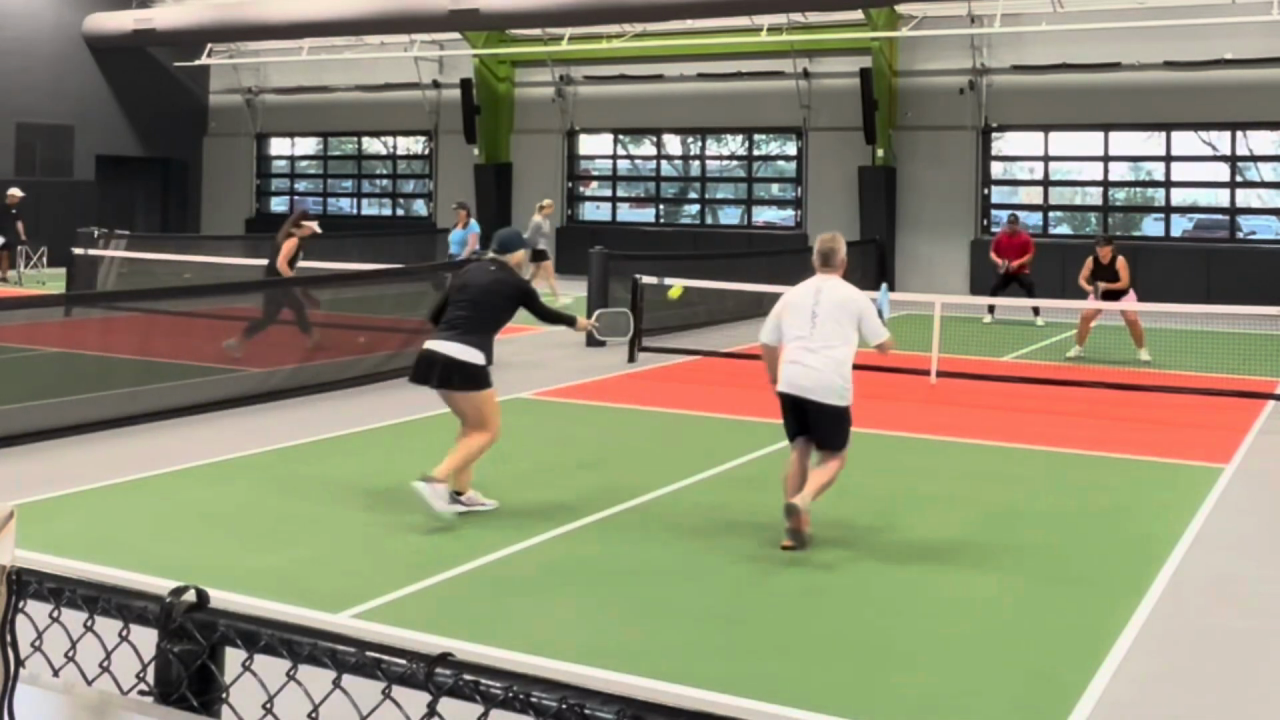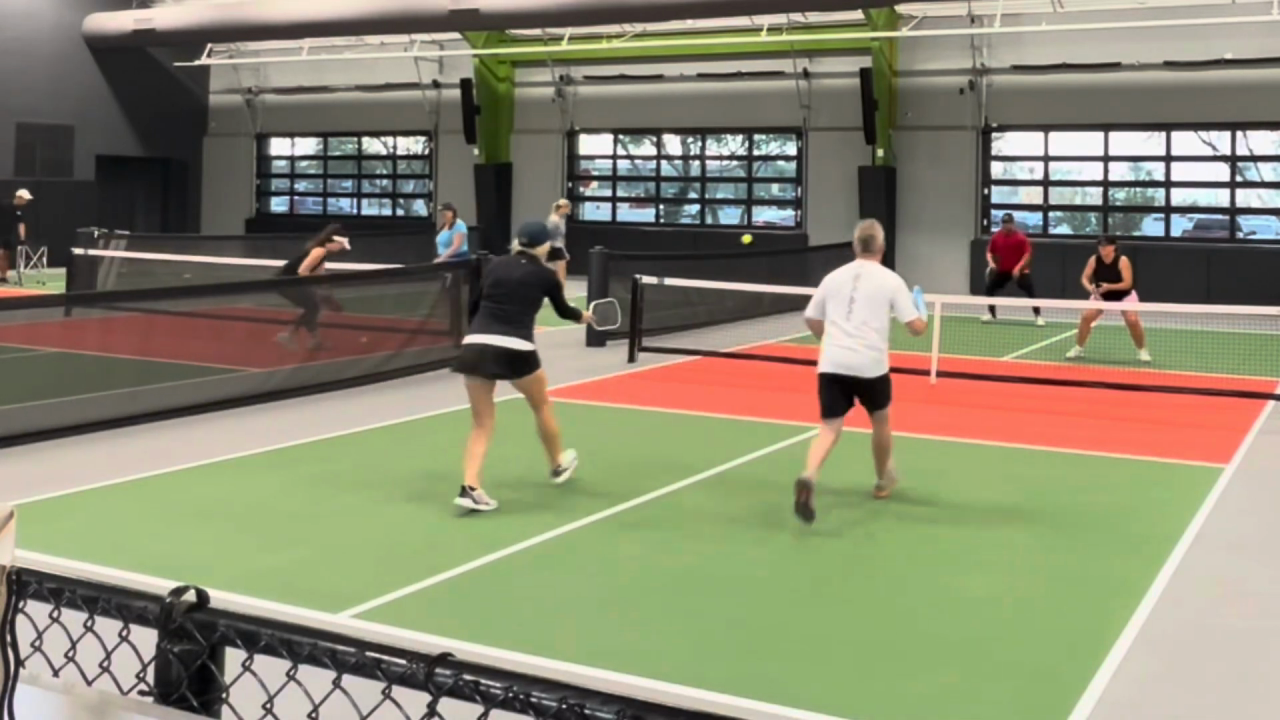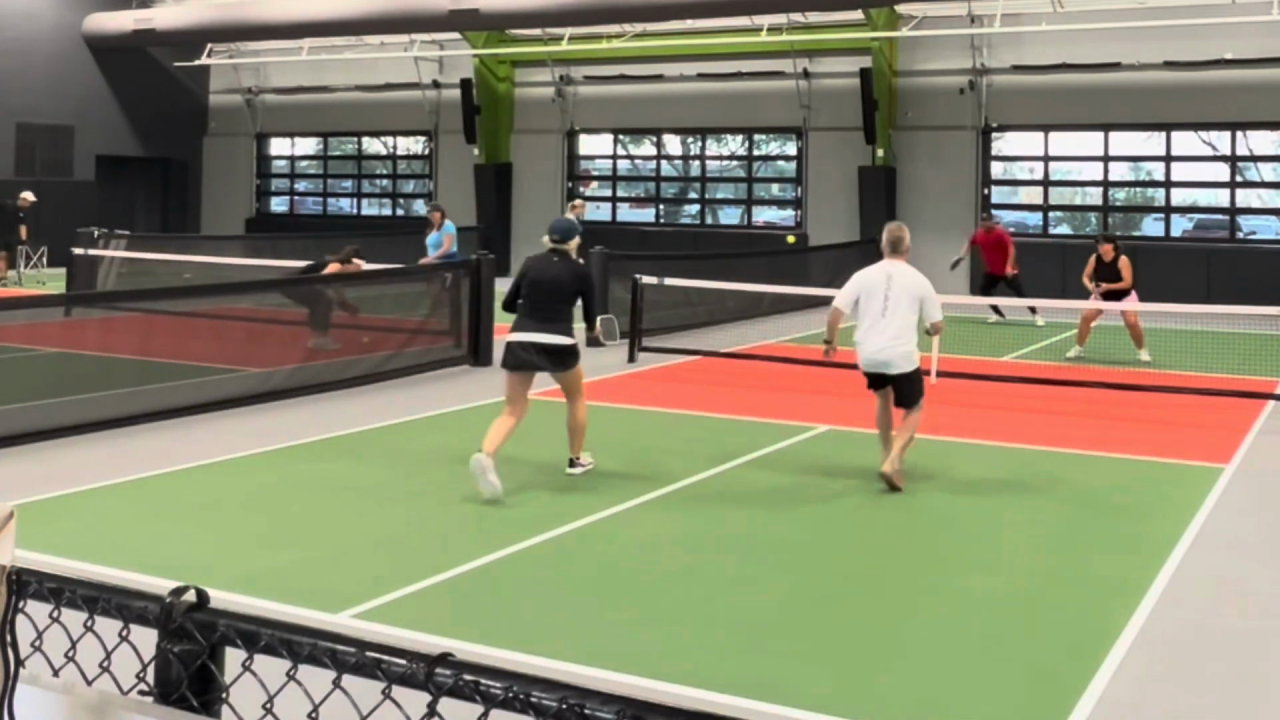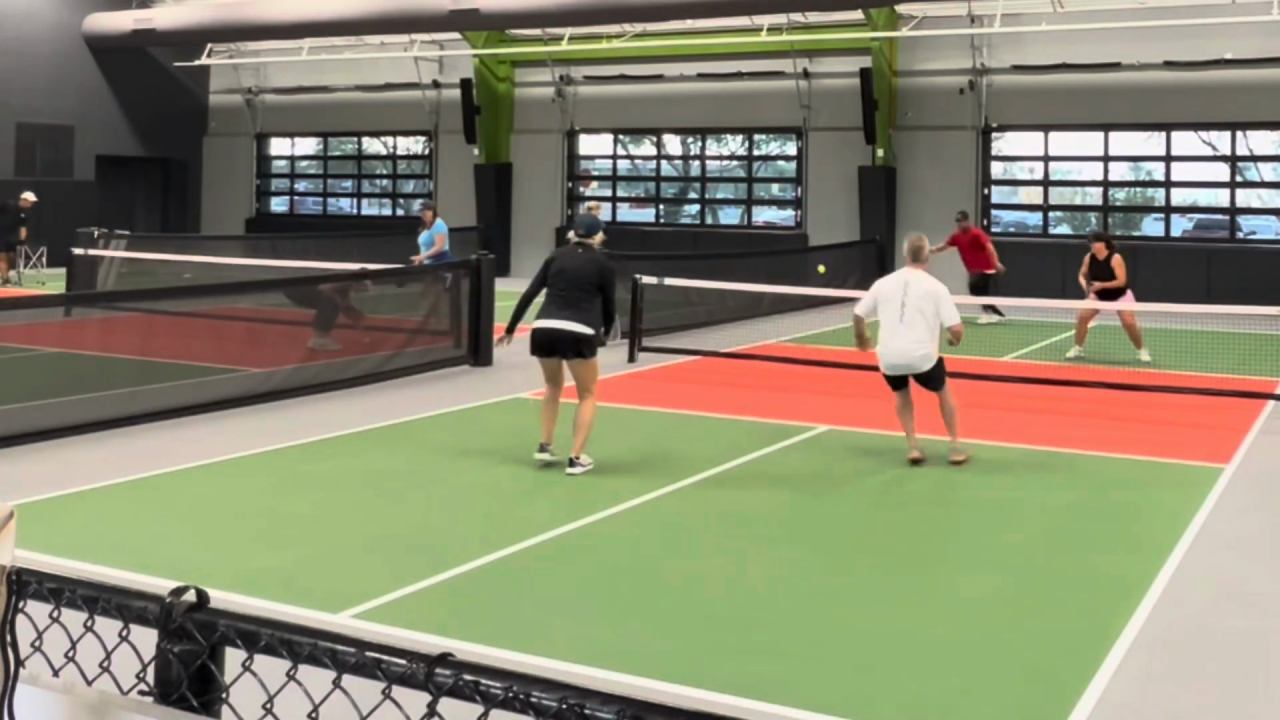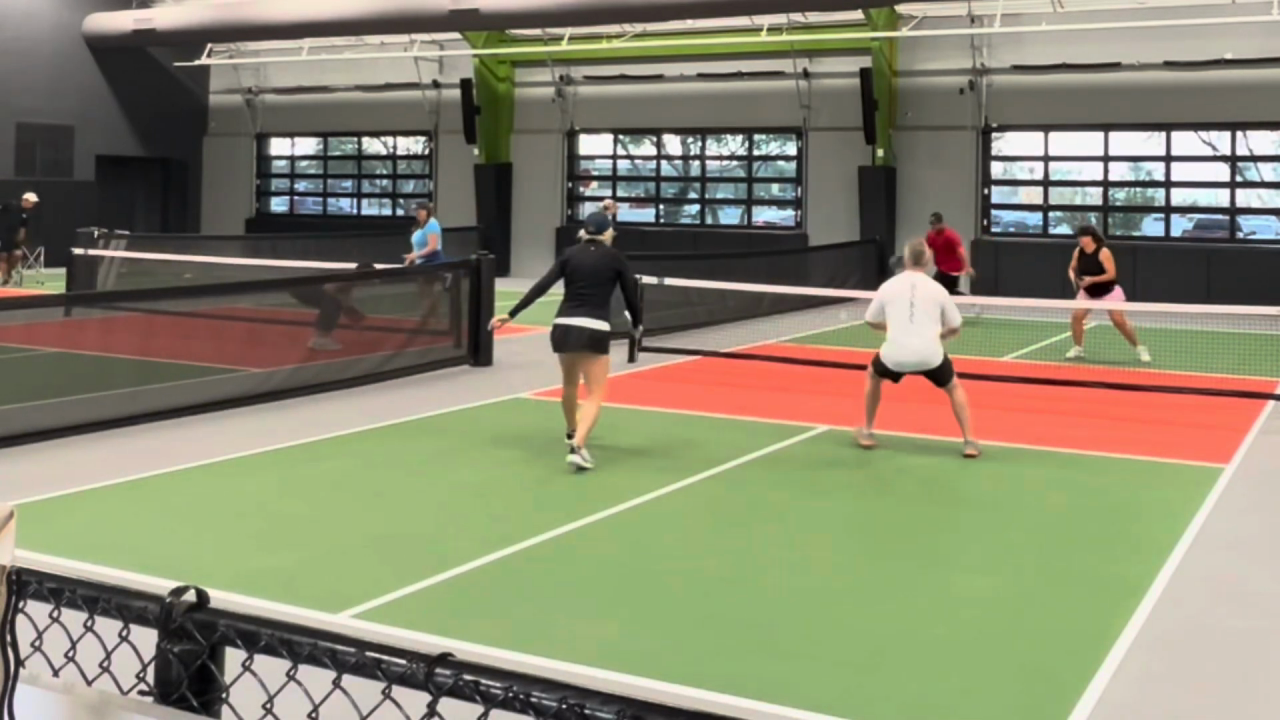
dt=0.2s
person 1, frame 1
left shoulder: (469, 271)
right shoulder: (516, 285)
left elbow: (436, 315)
right elbow: (545, 314)
right wrist: (576, 322)
left hip: (434, 352)
right hip: (465, 359)
left knee: (472, 426)
right knee: (487, 432)
left ankle: (460, 493)
right ankle: (435, 479)
person 1, frame 2
left shoulder: (496, 265)
right shoulder: (546, 276)
left elbow: (474, 308)
right elbow: (563, 310)
right wrist: (582, 316)
left hip: (475, 346)
right hip: (514, 350)
left knee: (482, 422)
right knee: (542, 405)
left ankle: (470, 489)
right ankle: (558, 465)
person 1, frame 3
left shoulder: (531, 263)
right shoulder: (580, 272)
left elbow: (508, 305)
right elbow: (590, 314)
right wrist: (592, 328)
left hip: (519, 342)
right hip: (558, 344)
left knee: (512, 412)
right knee: (576, 398)
left ankle: (485, 455)
right ankle: (577, 460)
person 1, frame 4
left shoulder: (555, 257)
right shoulder: (603, 266)
left elbow: (529, 294)
right elbow: (609, 309)
left wrist: (510, 329)
right wrist: (604, 333)
left hip: (543, 329)
right hip: (577, 334)
left knee: (554, 389)
right knee: (587, 396)
left ankle: (545, 447)
right ankle: (576, 459)
person 1, frame 5
left shoulder: (569, 255)
right shoulder: (616, 259)
left elbow: (541, 286)
right elbow: (632, 298)
left wrist: (510, 315)
right wrist: (637, 324)
left hip: (564, 326)
right hip: (594, 329)
left knee: (570, 383)
right knee: (594, 396)
left ankle: (573, 432)
right ankle: (577, 448)
person 2, frame 1
left shoulder: (791, 296)
right shoulder: (856, 297)
left elbow: (767, 344)
right elbow: (884, 346)
left wrist: (775, 379)
right wrist: (881, 325)
left hip: (791, 384)
right hip: (830, 388)
left knee: (800, 452)
right knee: (832, 460)
left ankle: (793, 529)
right ankle: (800, 504)
person 2, frame 2
left shoulder: (833, 277)
right shoulder: (891, 280)
left elbow: (811, 319)
right elbow: (917, 327)
right wrist: (920, 318)
left hip: (832, 363)
right hip: (870, 364)
left knee: (830, 429)
right knee: (880, 419)
left ankle: (809, 478)
right ankle: (882, 480)
person 2, frame 3
left shoulder: (862, 276)
right shoulder: (919, 280)
left elbow: (836, 310)
right elbow: (937, 326)
left wrist: (829, 341)
right wrist: (929, 331)
left hip: (868, 357)
right hip: (902, 358)
left knee: (884, 396)
right knee: (913, 413)
left ankle: (889, 457)
right ankle: (891, 465)
person 2, frame 4
left shoulder: (883, 284)
right shoulder: (937, 288)
left elbow: (859, 315)
right elbow: (956, 328)
left wrist: (861, 337)
right wrist: (955, 341)
left hip: (889, 359)
right hip: (923, 357)
left knee: (901, 394)
right knee: (942, 392)
left ankle: (913, 446)
right ankle: (955, 447)
person 2, frame 5
left shoulder: (887, 287)
right shoulder: (938, 290)
left elbow: (871, 320)
right elbow: (955, 327)
left hip: (895, 355)
right hip: (930, 355)
left knee: (873, 375)
right knee: (954, 388)
left ankle: (867, 433)
right ankle: (969, 441)
